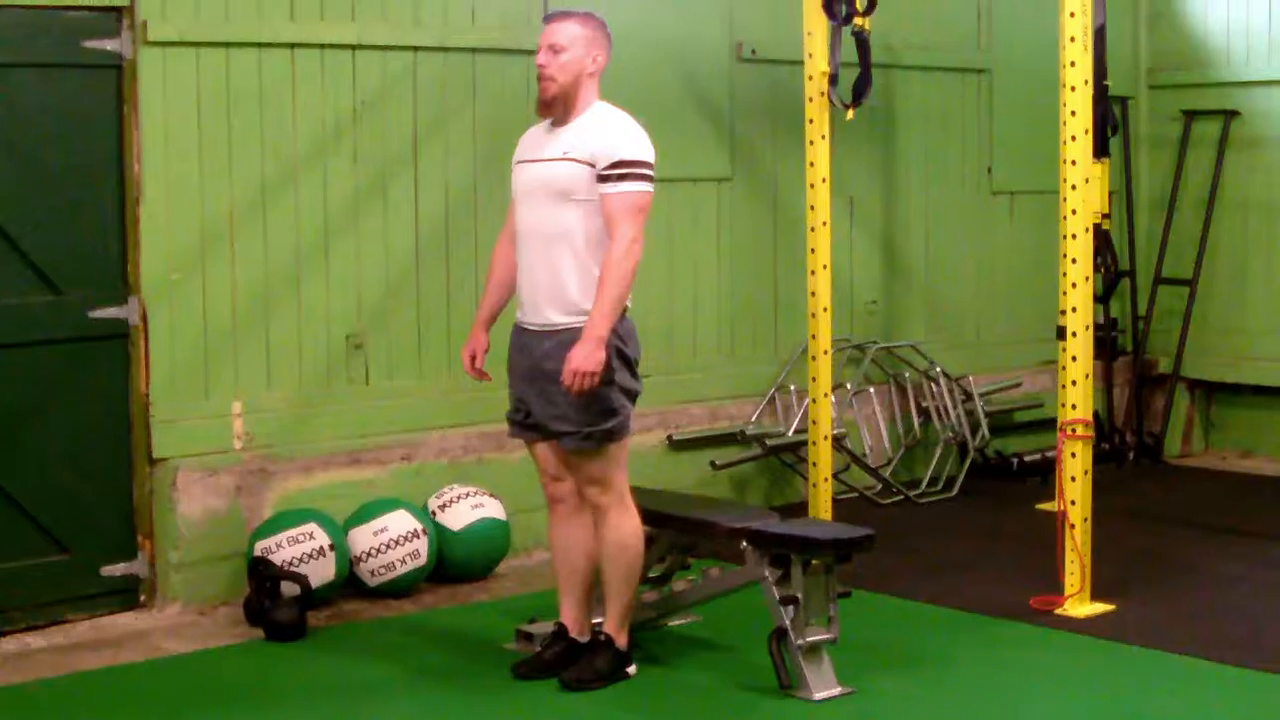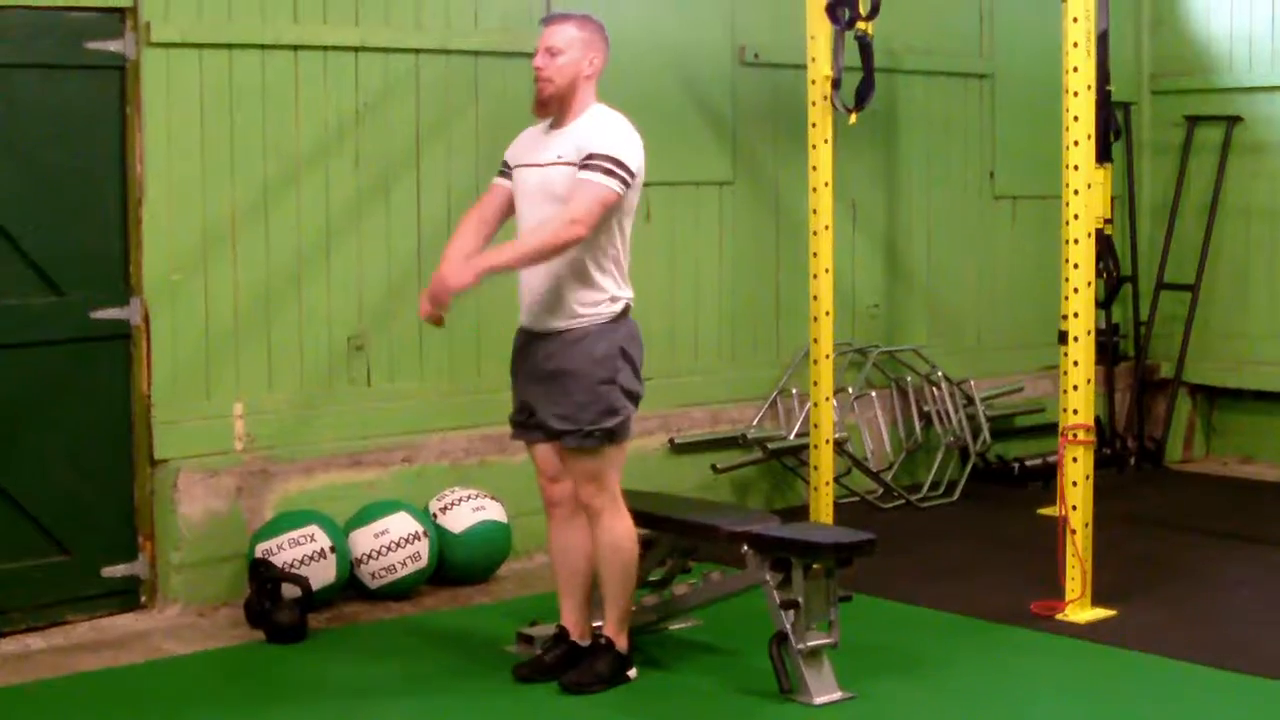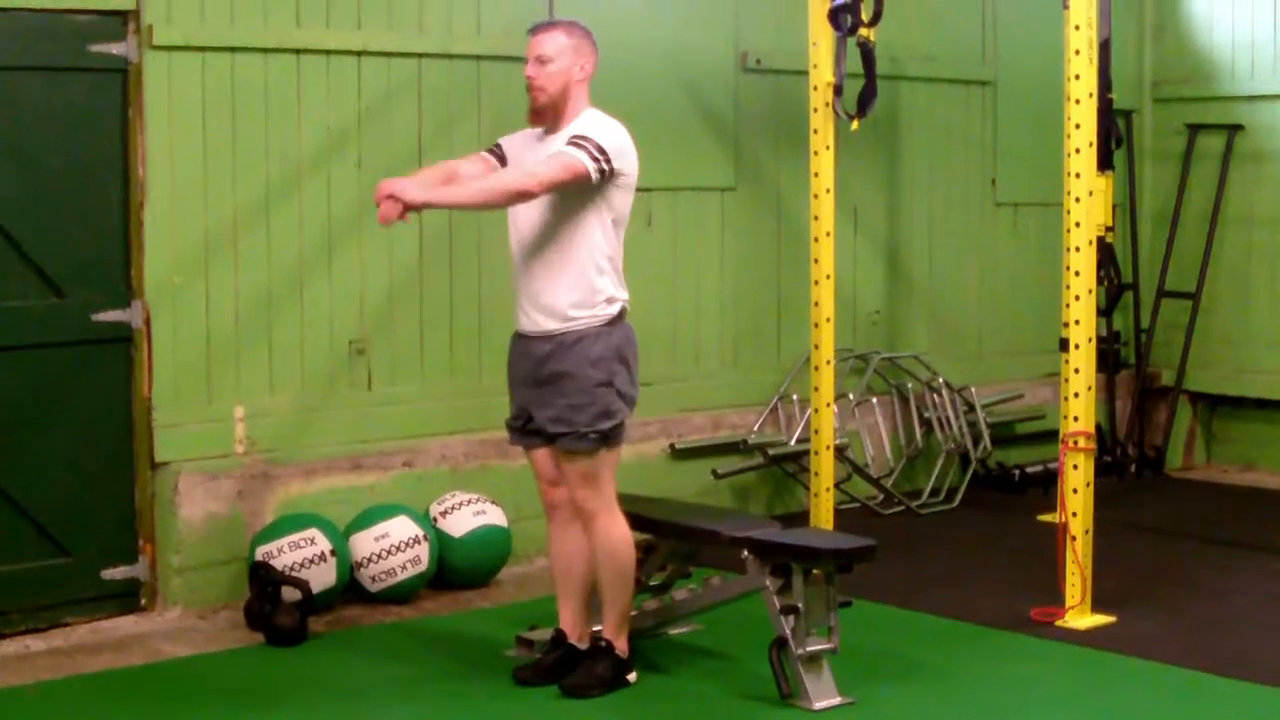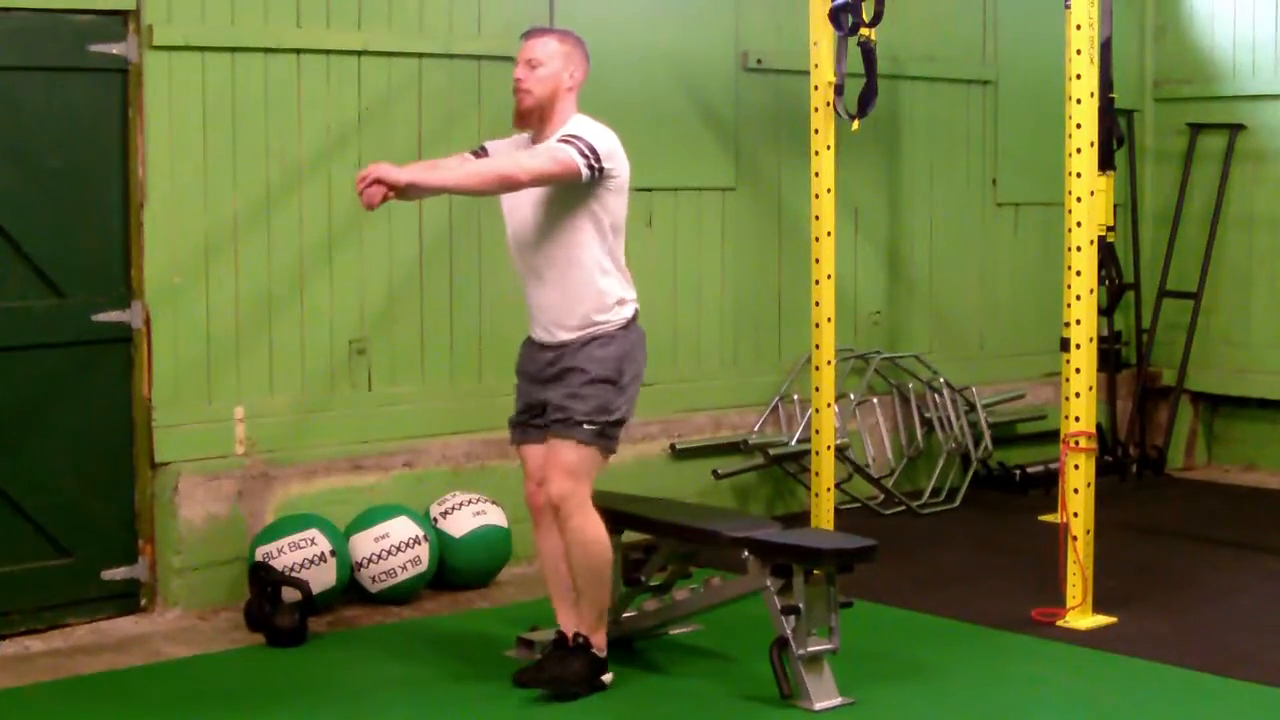
dt=0.4s
person 1, frame 1
left shoulder: (616, 135)
right shoulder: (530, 141)
left elbow: (625, 244)
left wrist: (594, 336)
right wrist: (482, 324)
left hip: (585, 341)
right hip: (531, 338)
left knee: (605, 494)
right knee: (560, 492)
left ankle: (616, 644)
right ankle: (572, 632)
person 1, frame 2
left shoulder: (610, 135)
right shoulder: (528, 142)
left elbow: (571, 226)
right elbow: (485, 215)
left wrist: (475, 270)
right wrist: (444, 271)
left hip: (592, 338)
right hip: (536, 338)
left knee: (598, 497)
right knee: (557, 494)
left ankle: (616, 647)
right ankle: (573, 636)
person 1, frame 3
left shoulder: (602, 136)
right shoulder: (523, 141)
left elbow: (527, 186)
right elbow: (461, 171)
left wrist: (424, 195)
right wrist: (408, 186)
left hip: (588, 342)
right hip: (532, 342)
left knee: (592, 502)
right knee: (557, 500)
left ankle: (617, 651)
right ankle: (572, 640)
person 1, frame 4
left shoulder: (591, 141)
right shoulder: (513, 145)
left elbow: (515, 176)
right elbow: (450, 168)
left wrist: (408, 176)
right wrist: (397, 181)
left hip: (600, 344)
right hip: (544, 347)
left knee: (568, 495)
right knee: (541, 498)
left ankle: (595, 649)
right ankle: (570, 639)
